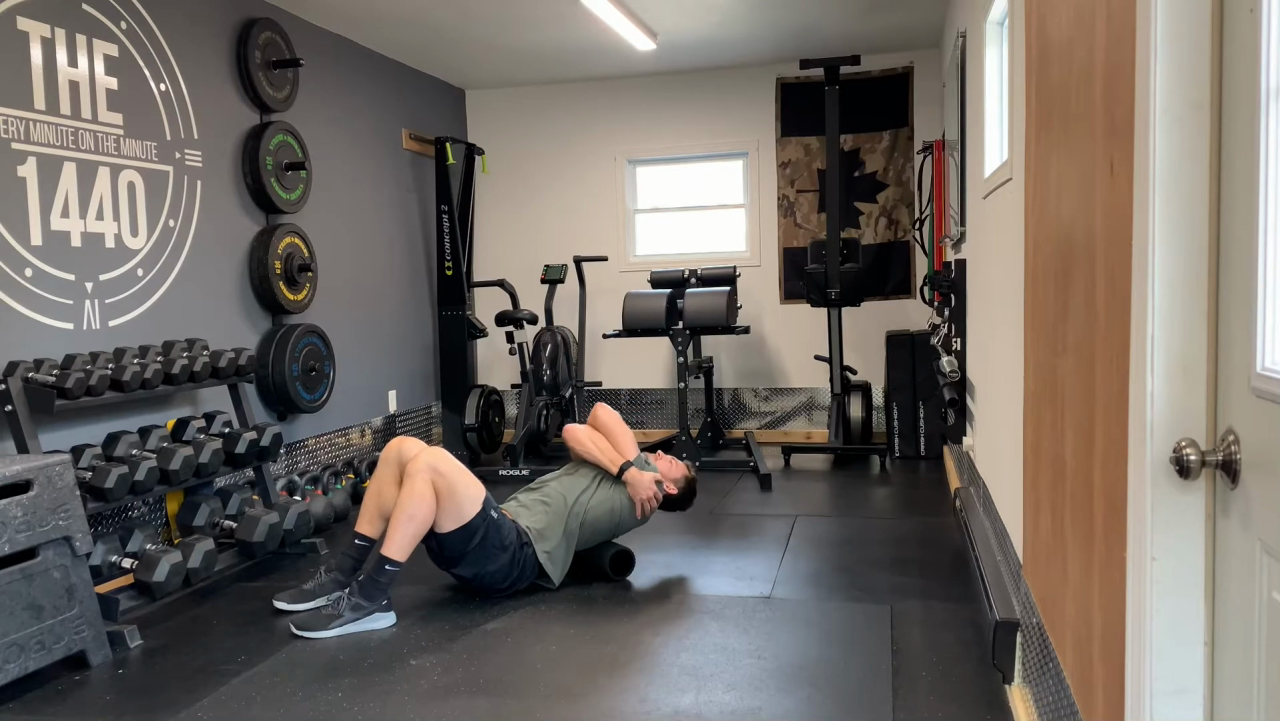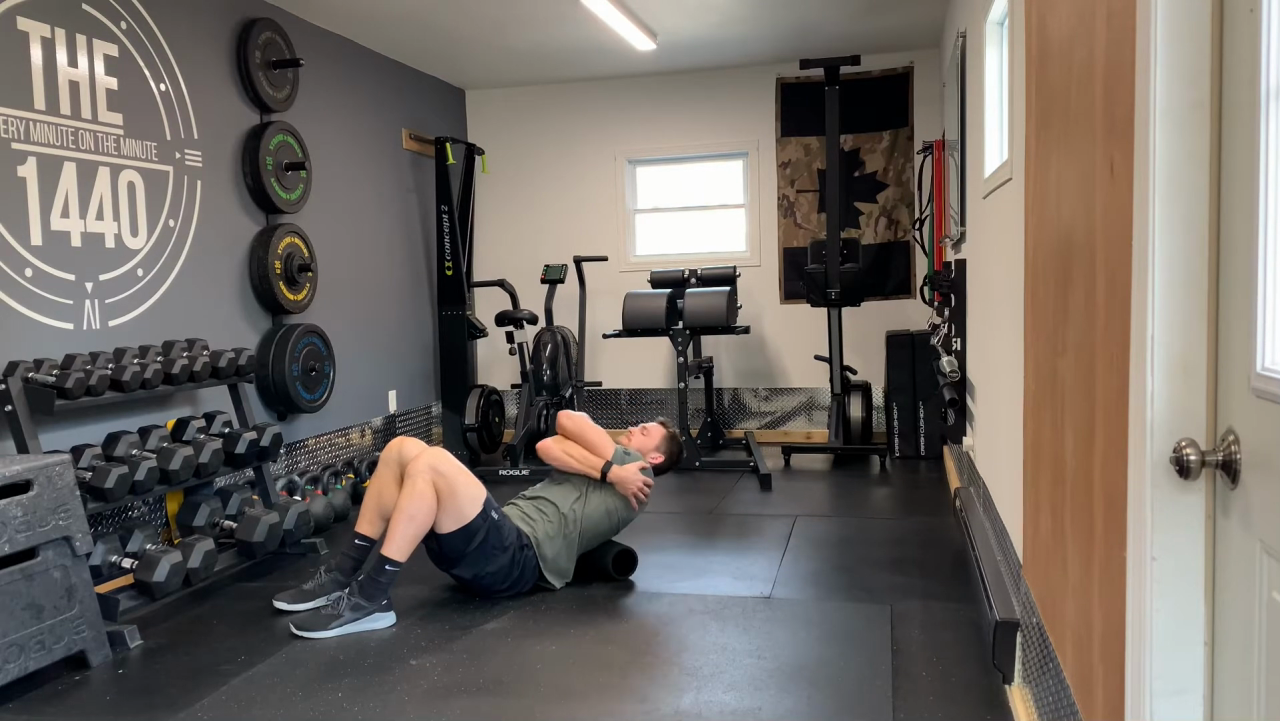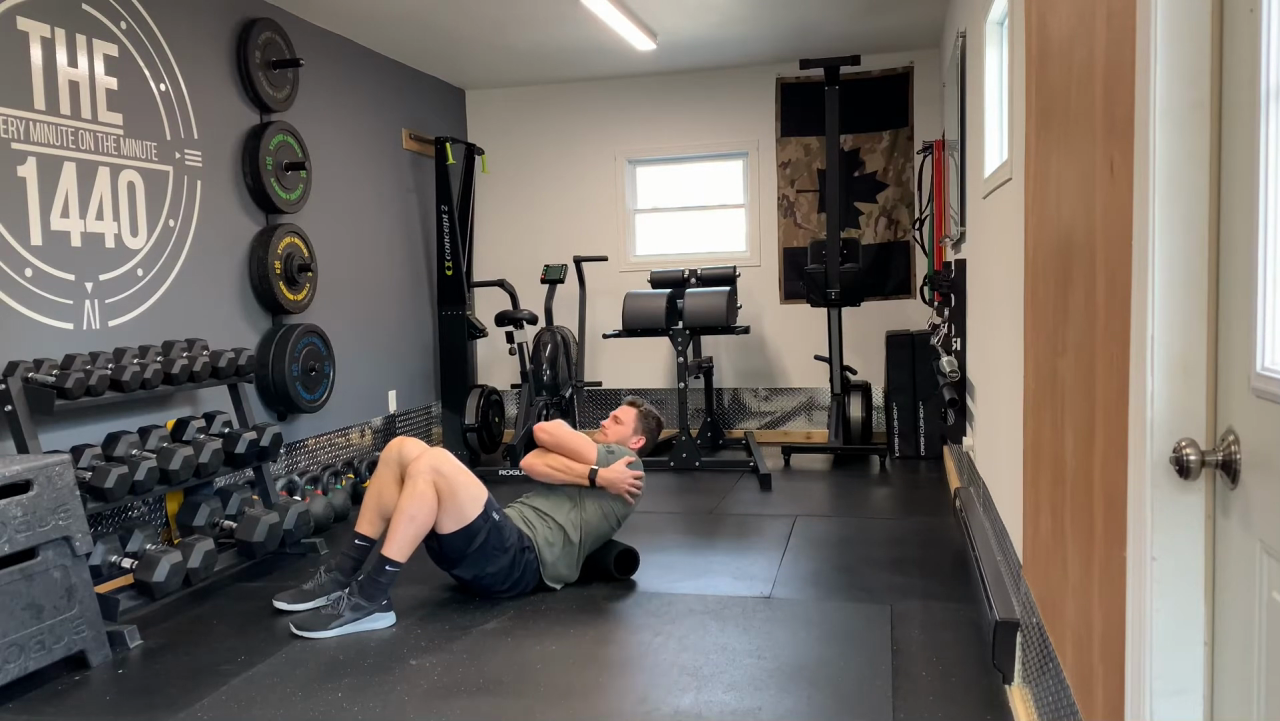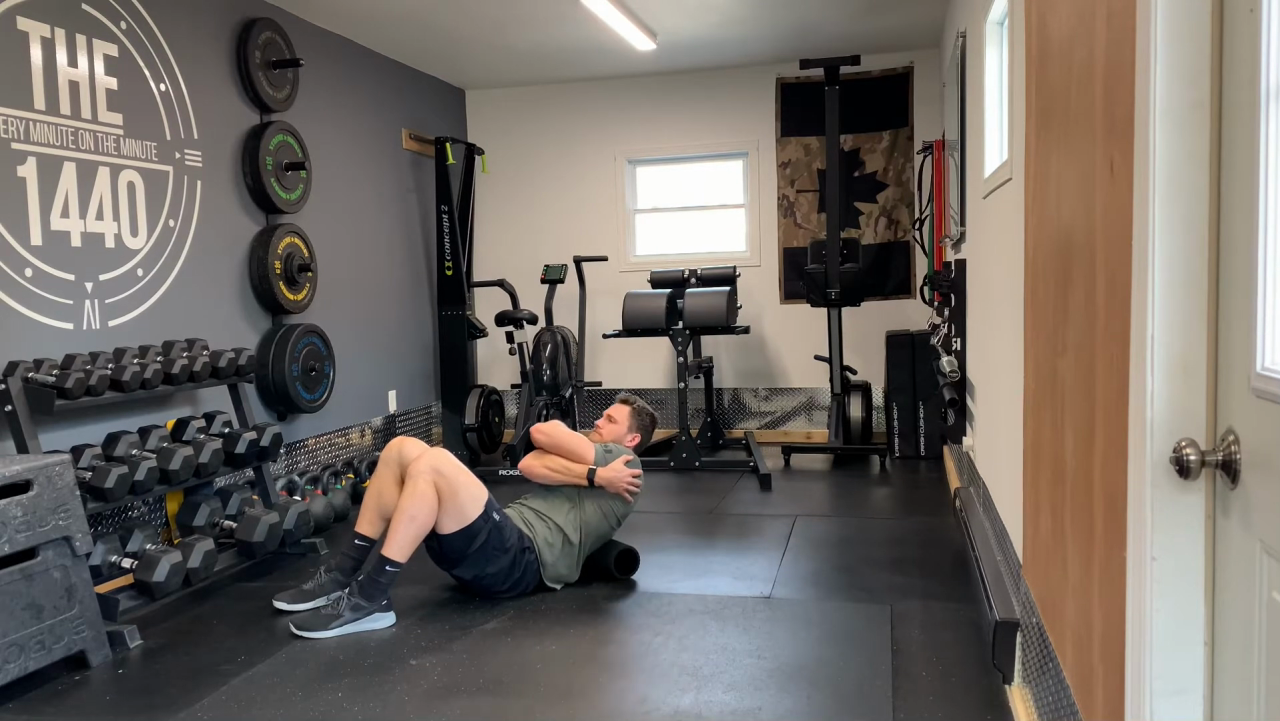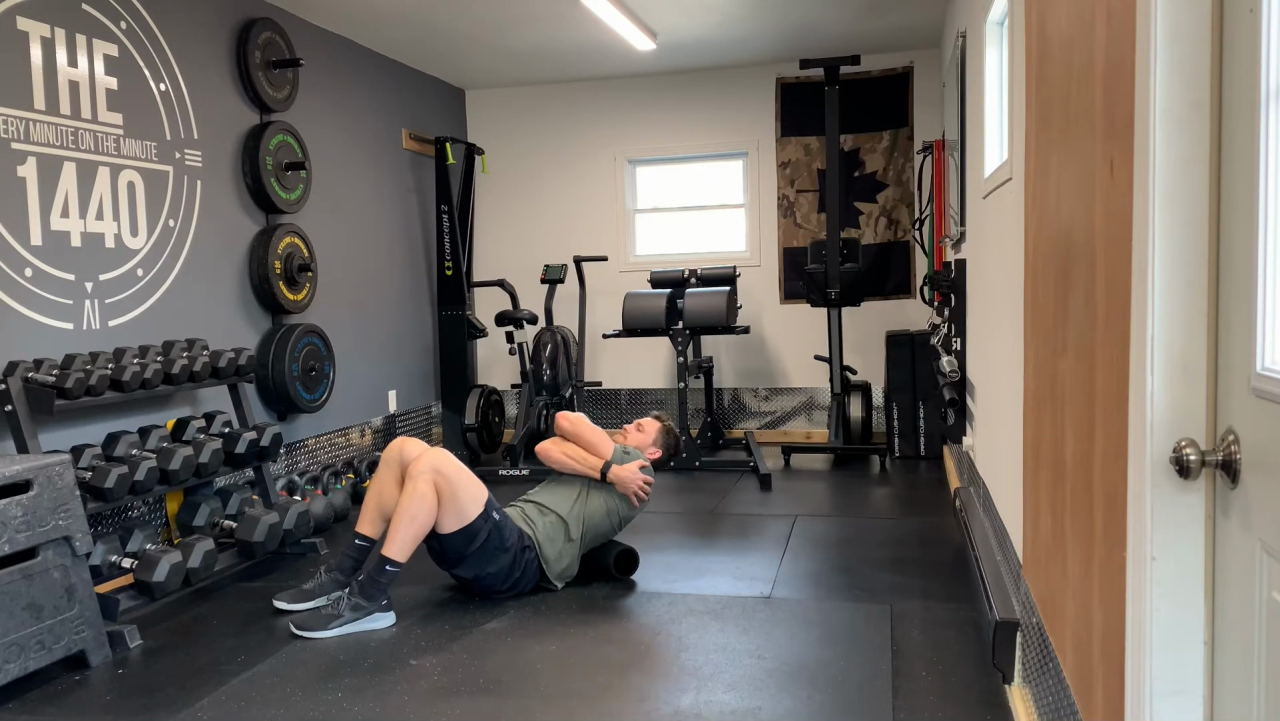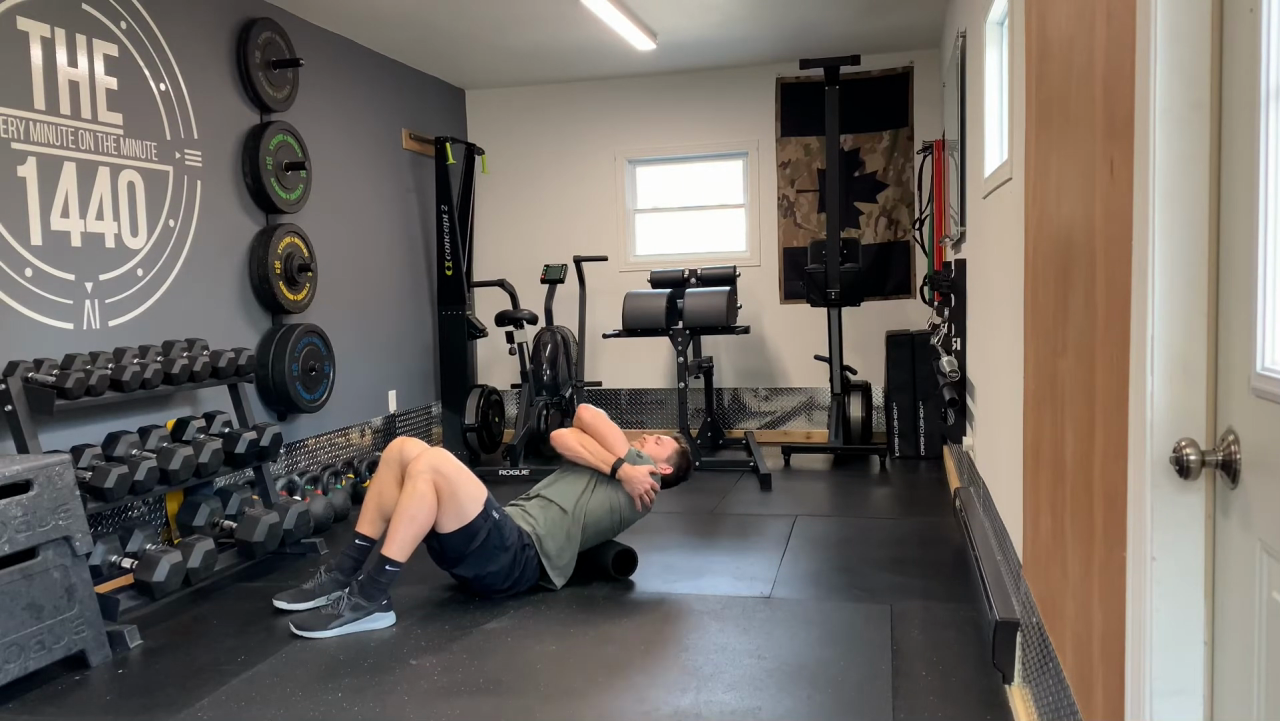
dt=0.4s
person 1, frame 1
left shoulder: (641, 485)
right shoulder: (622, 472)
right elbow: (574, 432)
right wrist: (624, 466)
left hip: (510, 555)
right hip: (493, 536)
left knee: (430, 462)
right knee: (402, 448)
left ankle: (370, 599)
right ankle: (344, 573)
person 1, frame 2
left shoulder: (634, 480)
right shoulder: (602, 467)
left elbow: (568, 419)
right elbow: (547, 447)
right wrist: (605, 469)
left hip: (512, 558)
right hip: (490, 541)
left knee: (431, 462)
right knee: (403, 448)
left ankle: (370, 599)
right ankle: (343, 574)
person 1, frame 3
left shoulder: (625, 468)
right shoulder: (602, 469)
left elbow: (546, 431)
right elbow: (533, 464)
right wrist: (595, 476)
left hip: (515, 560)
right hip: (495, 542)
left knee: (433, 462)
right knee: (403, 448)
left ankle: (369, 599)
right ankle: (343, 574)
person 1, frame 4
left shoulder: (624, 463)
right shoulder: (599, 467)
left elbow: (543, 433)
right elbow: (530, 465)
right wrist: (593, 475)
left hip: (516, 560)
right hip: (494, 542)
left knee: (432, 463)
right knee: (404, 449)
left ankle: (369, 599)
right ankle: (343, 573)
person 1, frame 5
left shoulder: (636, 472)
right shoulder: (612, 469)
left elbow: (566, 421)
right elbow: (547, 450)
right wrist: (606, 471)
left hip: (515, 558)
right hip: (498, 540)
left knee: (432, 462)
right knee: (403, 449)
left ankle: (370, 599)
right ankle: (343, 574)
person 1, frame 6
left shoulder: (641, 482)
right shoulder: (615, 469)
left elbow: (586, 414)
right elbow: (562, 438)
right wrist: (615, 466)
left hip: (514, 556)
right hip: (497, 537)
left knee: (431, 462)
right knee: (405, 449)
left ankle: (370, 599)
right ankle: (344, 574)
